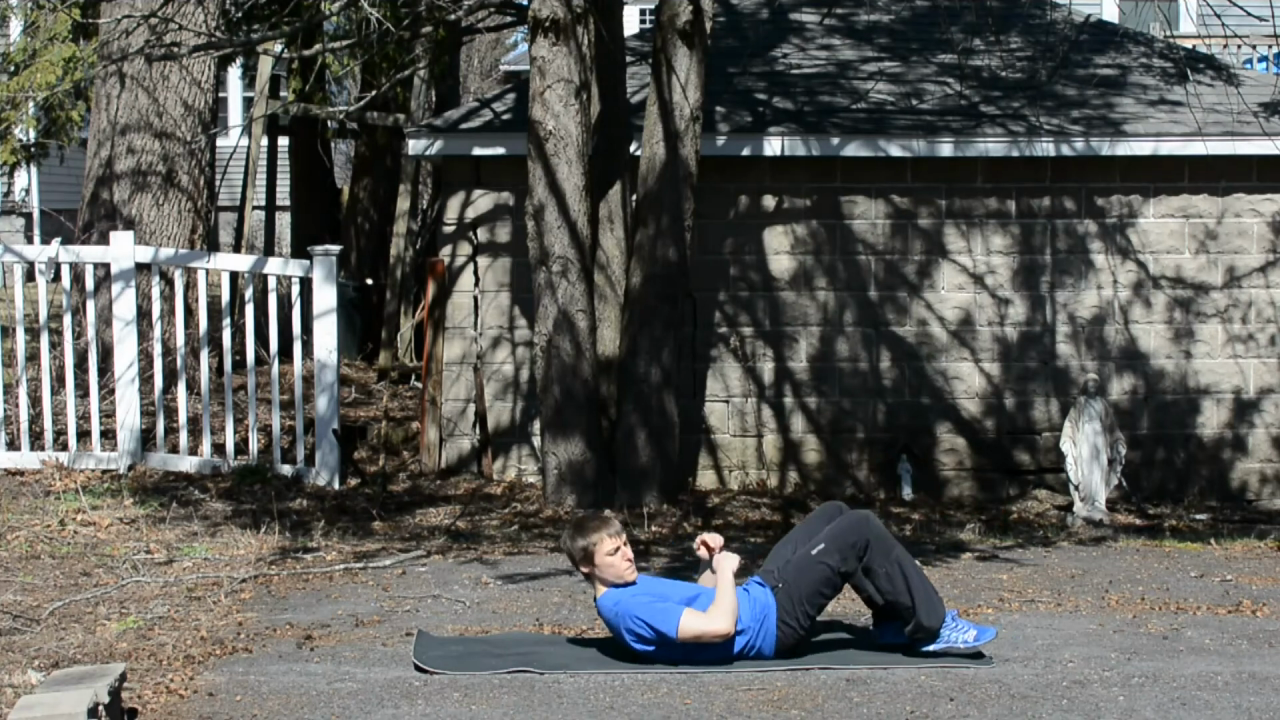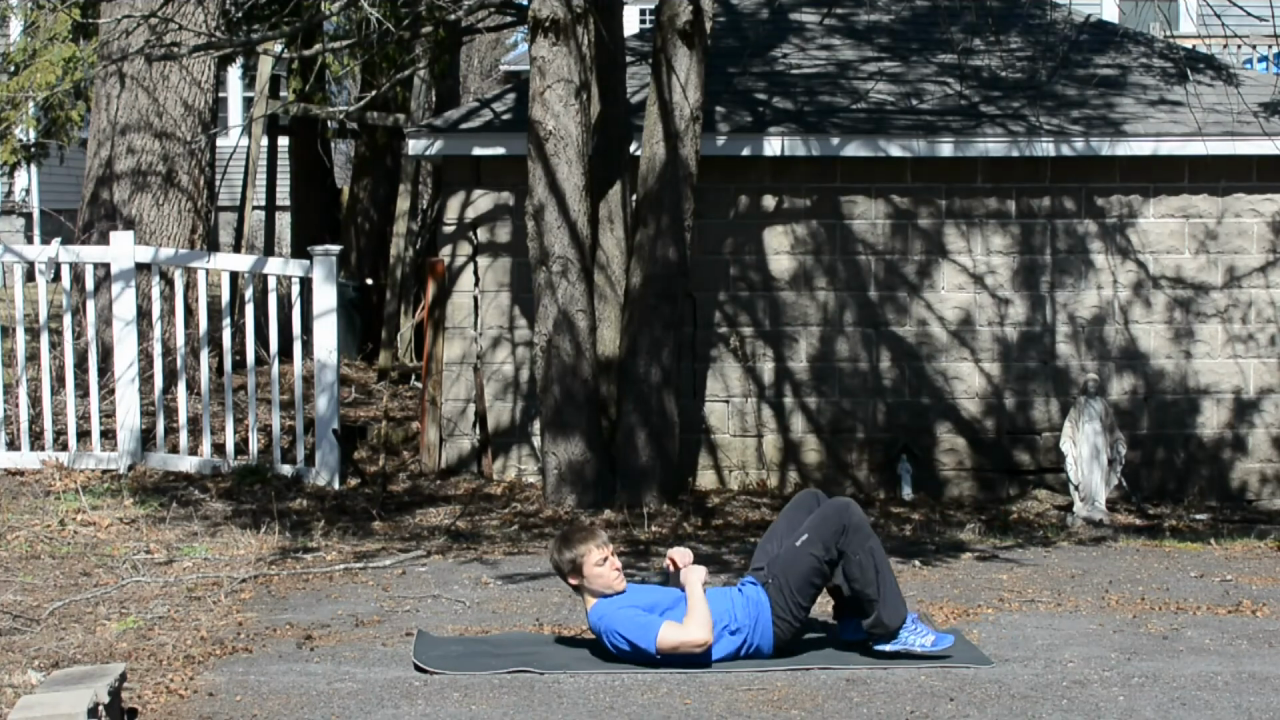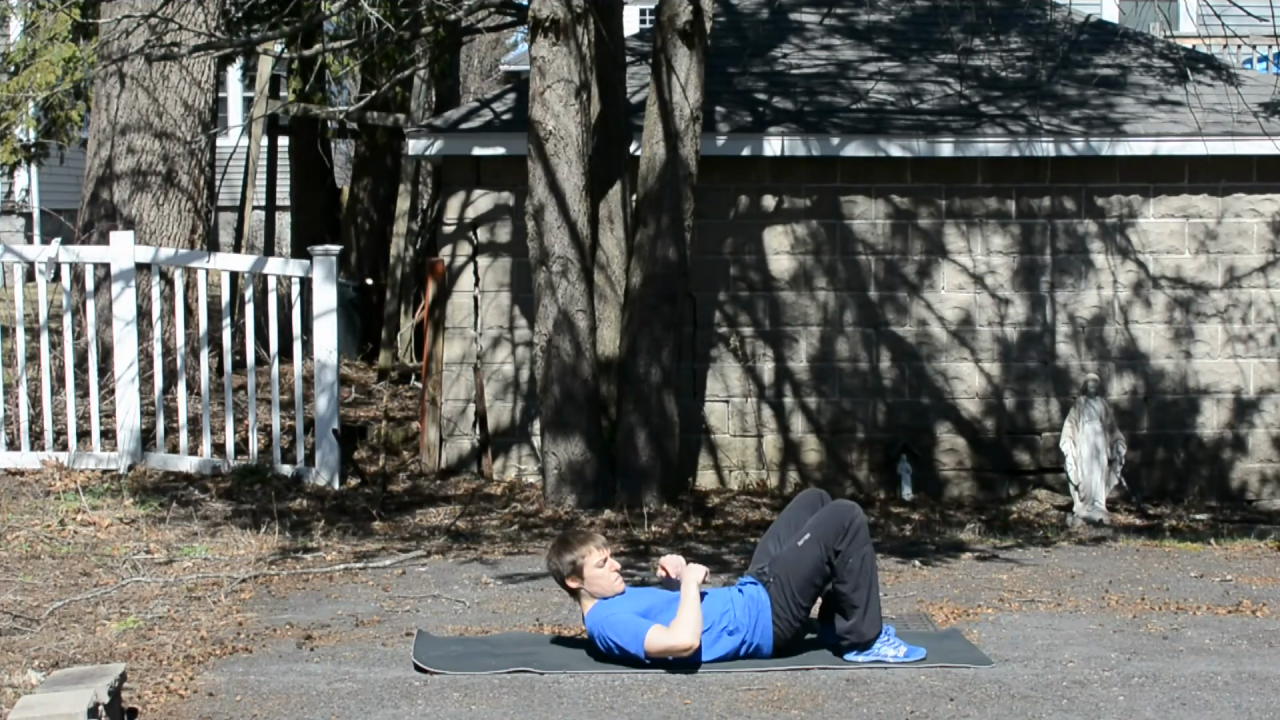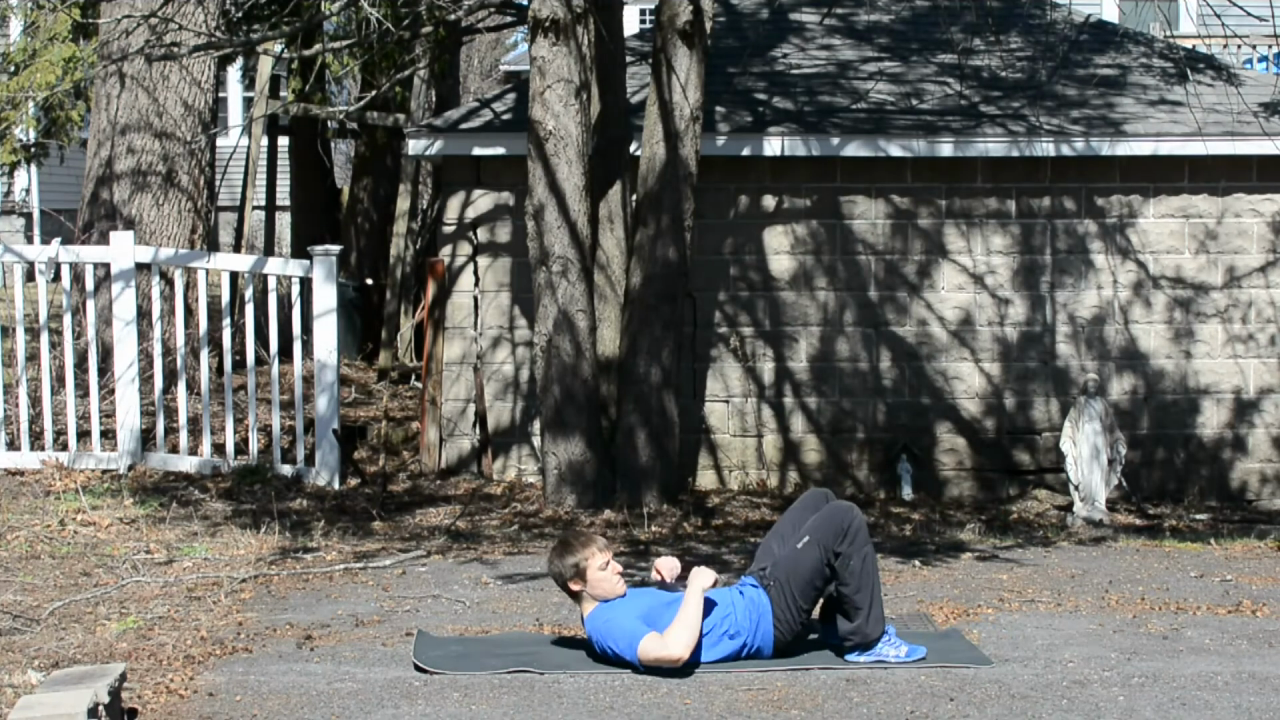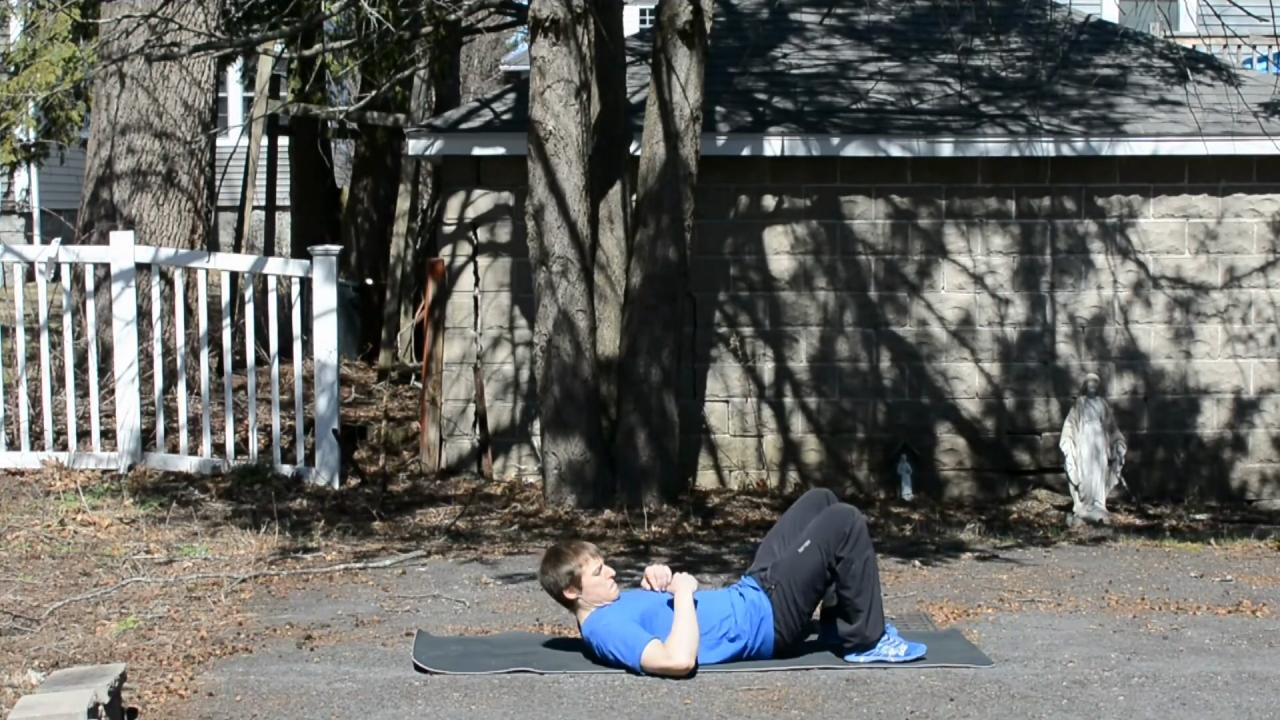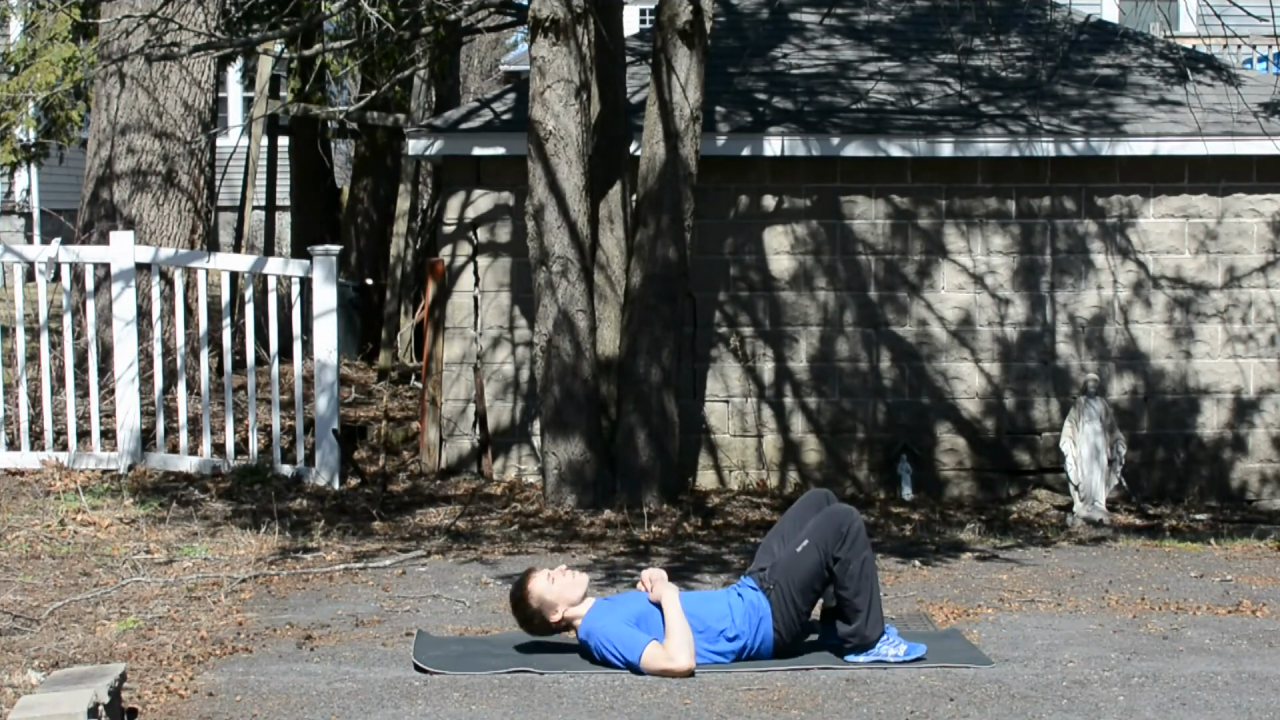
dt=0.2s
person 1, frame 1
left shoulder: (626, 584)
right shoulder: (624, 608)
right elbow: (720, 626)
left wrist: (710, 566)
right wrist: (724, 570)
left hip: (758, 593)
right hip: (769, 623)
left knee: (835, 514)
right knee: (862, 527)
left ankle: (895, 622)
right ankle: (931, 628)
person 1, frame 2
left shoulder: (615, 597)
right shoulder: (612, 620)
right elbow: (697, 638)
left wrist: (679, 575)
right wrist: (692, 582)
left hip: (749, 593)
right hip: (765, 618)
left knee: (812, 500)
right knee: (843, 514)
left ankle: (856, 620)
right ankle: (891, 627)
person 1, frame 3
left shoulder: (615, 601)
right shoulder: (607, 622)
right elbow: (684, 641)
left wrist: (669, 580)
right wrist: (688, 582)
left hip: (750, 594)
right hip: (765, 618)
left knee: (816, 501)
right knee: (845, 517)
left ankle: (838, 625)
right ankle: (863, 639)
person 1, frame 4
left shoulder: (613, 604)
right shoulder: (606, 626)
right elbow: (675, 652)
left wrist: (665, 581)
right wrist: (695, 588)
left hip: (751, 593)
right hip: (767, 619)
left knee: (821, 500)
right knee: (845, 519)
left ankle: (840, 626)
right ankle: (866, 641)
person 1, frame 5
left shoulder: (609, 607)
right shoulder: (605, 630)
right elbow: (679, 660)
left wrist: (657, 587)
right wrist: (682, 595)
left hip: (751, 593)
right hip: (766, 620)
left knee: (822, 501)
right knee: (846, 523)
left ankle: (839, 627)
right ankle: (865, 641)
person 1, frame 6
left shoulder: (603, 611)
right shoulder: (602, 630)
right elbow: (679, 661)
left wrist: (650, 588)
right wrist: (668, 597)
left hip: (748, 593)
right hip: (765, 619)
left knee: (820, 501)
right knee: (844, 522)
left ankle: (838, 626)
right ankle: (865, 641)
